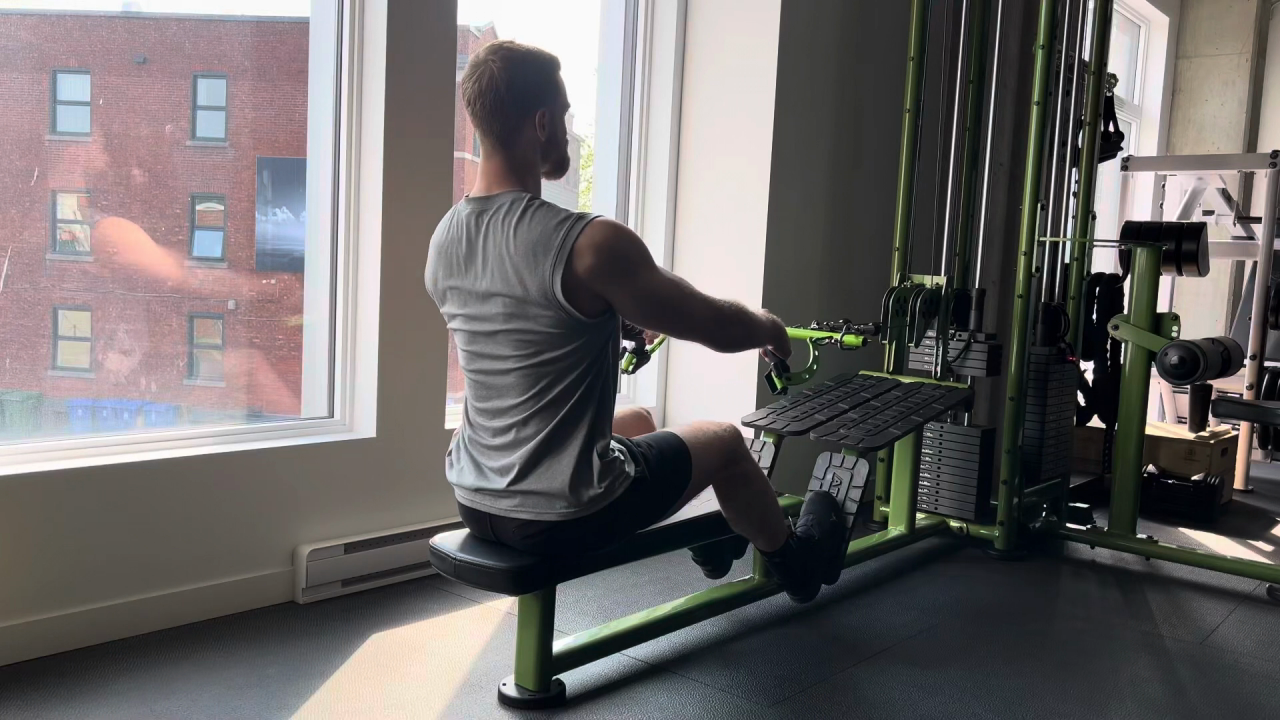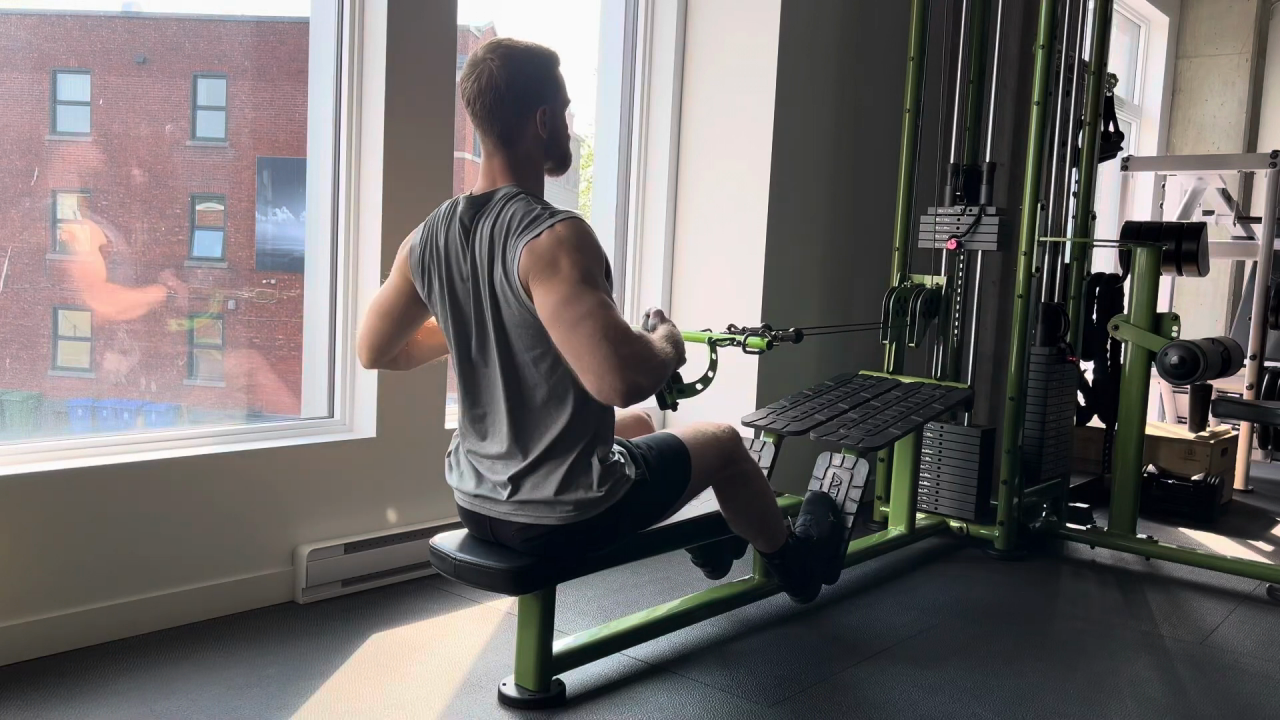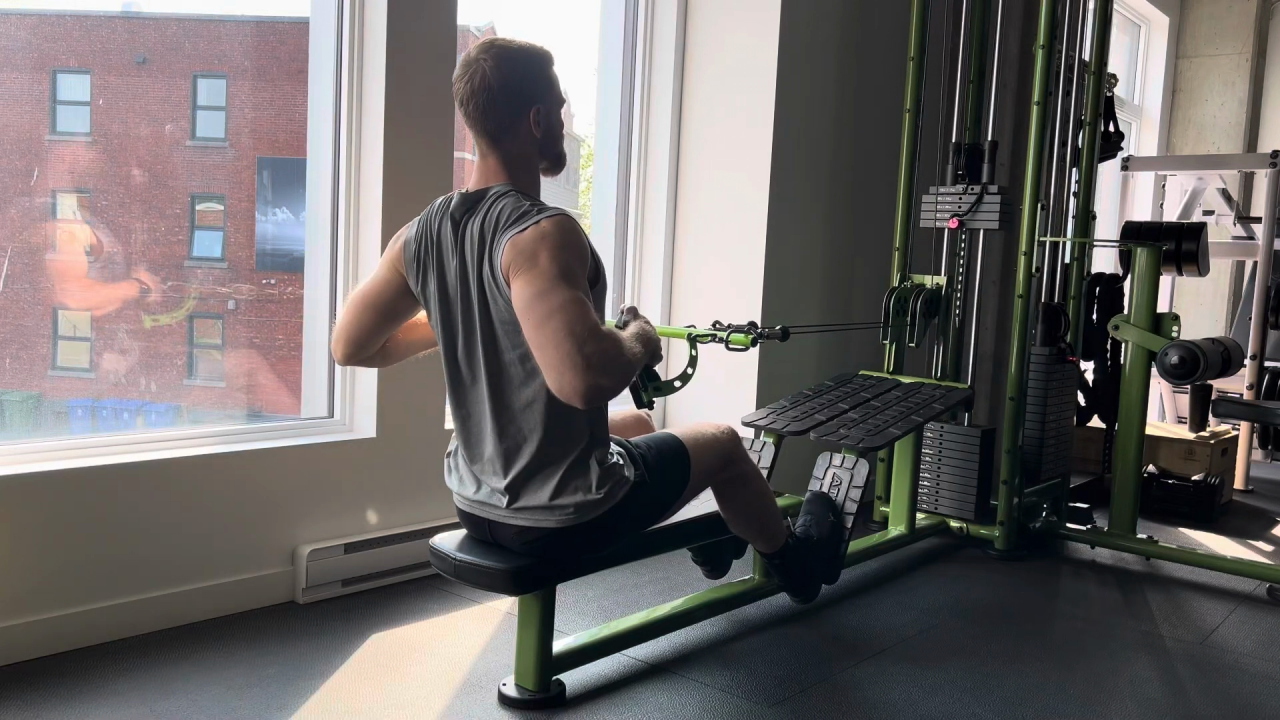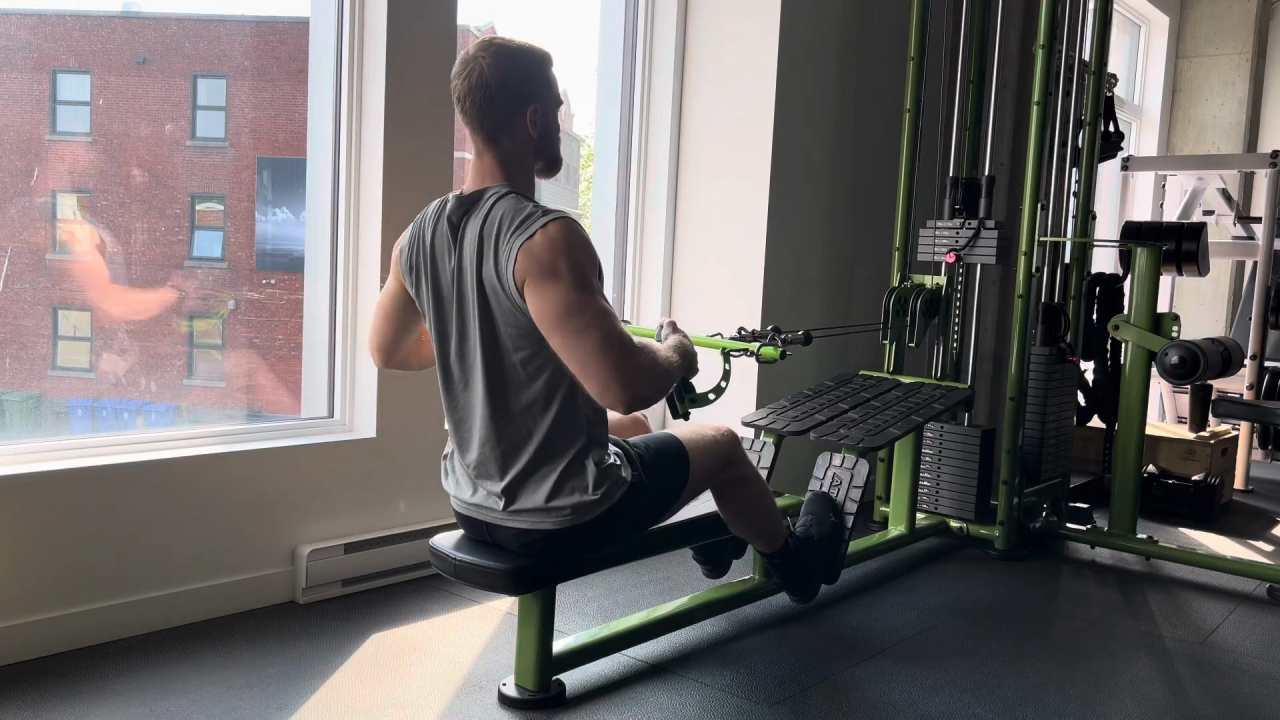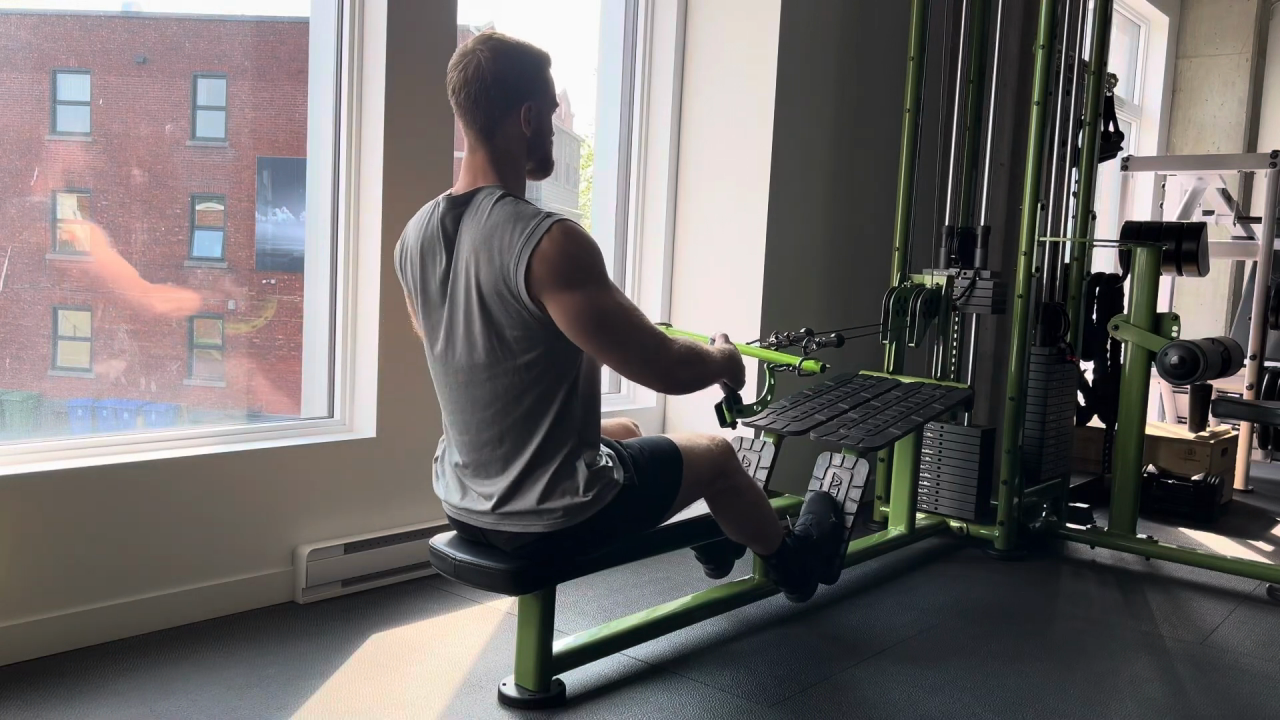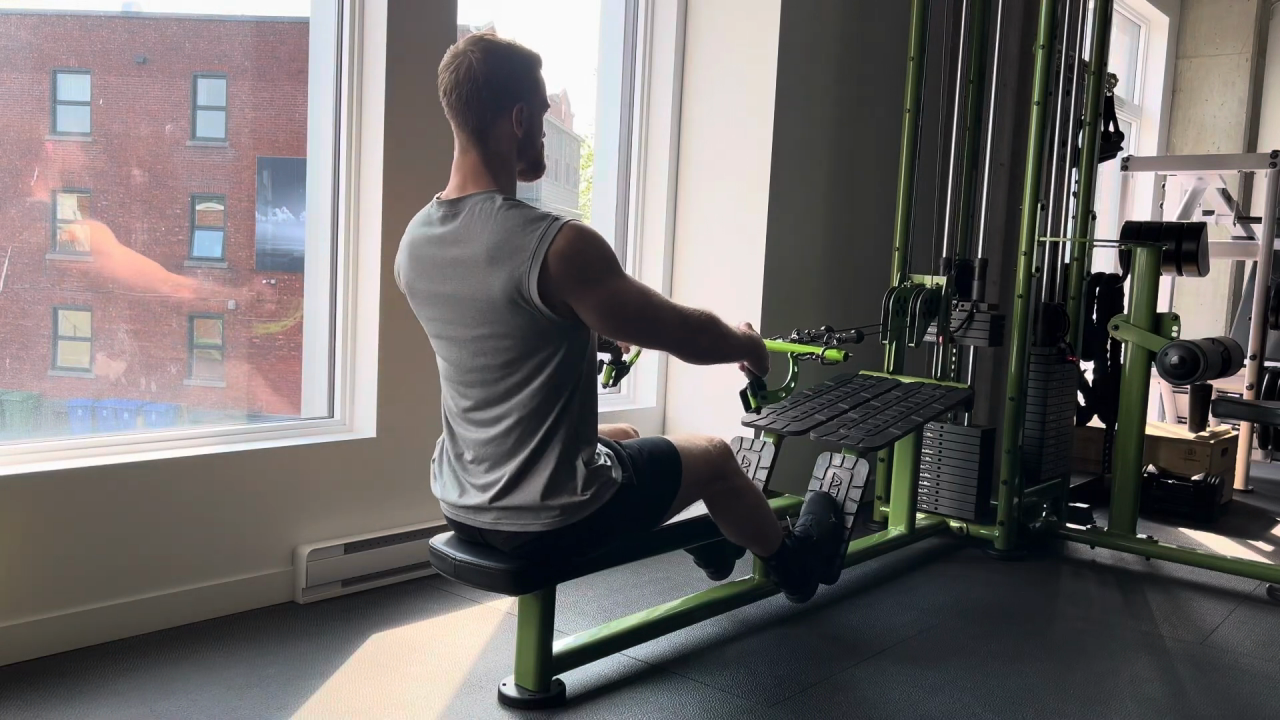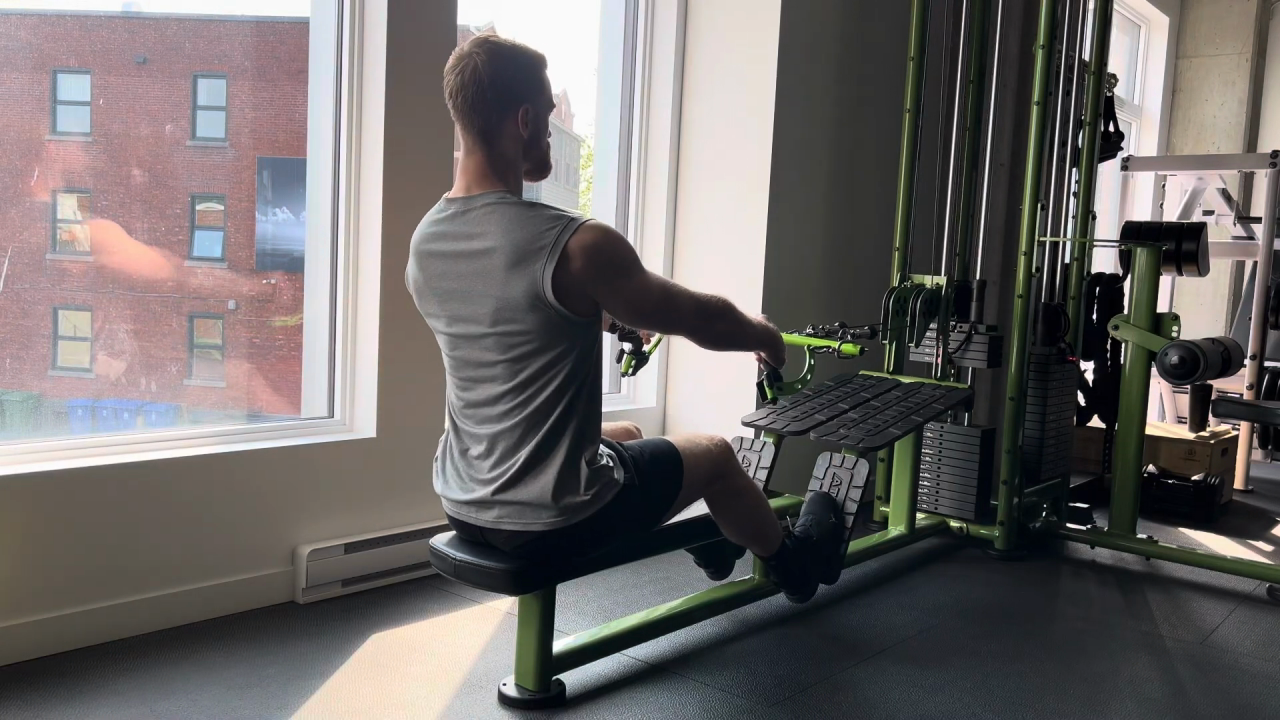
dt=0.7s
person 1, frame 1
left shoulder: (446, 240)
right shoulder: (589, 244)
right elbow: (719, 328)
right wrist: (768, 330)
left hip: (476, 502)
right hip: (565, 516)
left knee: (636, 422)
right knee: (723, 440)
right ankle: (797, 561)
person 1, frame 2
left shoulder: (427, 239)
right shoulder: (553, 239)
left elbow: (375, 351)
right elbow: (624, 380)
right wrist: (668, 343)
left hip: (476, 503)
right hip: (568, 517)
left knee: (636, 426)
right knee: (723, 442)
left ankle: (712, 542)
right ankle: (796, 561)
person 1, frame 3
left shoulder: (420, 236)
right shoulder: (541, 235)
left elbow: (349, 346)
right elbow: (585, 379)
right wrist: (639, 340)
left hip: (475, 503)
right hip: (564, 519)
left knee: (635, 425)
right knee: (721, 442)
left ankle: (708, 539)
right ankle: (795, 562)
person 1, frame 4
left shoulder: (419, 237)
right shoulder: (546, 239)
left elbow: (387, 351)
right elbow: (627, 387)
right wrist: (677, 353)
left hip: (473, 505)
right hip: (564, 518)
left knee: (634, 428)
right knee: (721, 444)
left ankle: (709, 539)
right ankle: (796, 562)
person 1, frame 5
left shoulder: (416, 237)
right shoulder: (548, 244)
right elbow: (666, 369)
right wrist: (723, 361)
left hip: (463, 504)
right hip: (551, 521)
left knee: (624, 430)
right knee: (715, 454)
left ankle: (715, 539)
right ankle: (794, 561)
person 1, frame 6
left shoulder: (415, 243)
right shoulder: (556, 246)
right elbow: (686, 336)
right wrist: (746, 345)
left hip: (461, 504)
right hip: (550, 520)
left knee: (621, 435)
right knee: (713, 455)
right ankle: (793, 562)
person 1, frame 7
left shoulder: (424, 243)
right shoulder: (572, 247)
right elbow: (703, 321)
right wrist: (763, 335)
left hip: (462, 505)
right hip: (553, 521)
left knee: (624, 435)
right knee: (714, 454)
right ankle: (795, 561)
